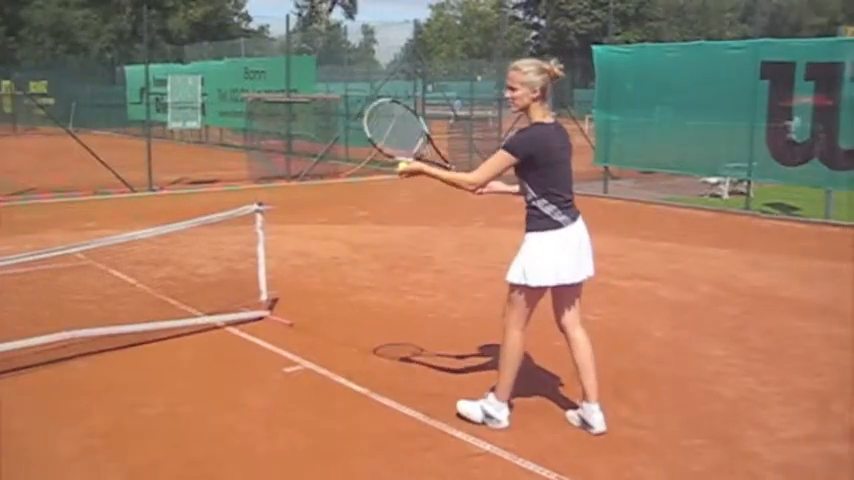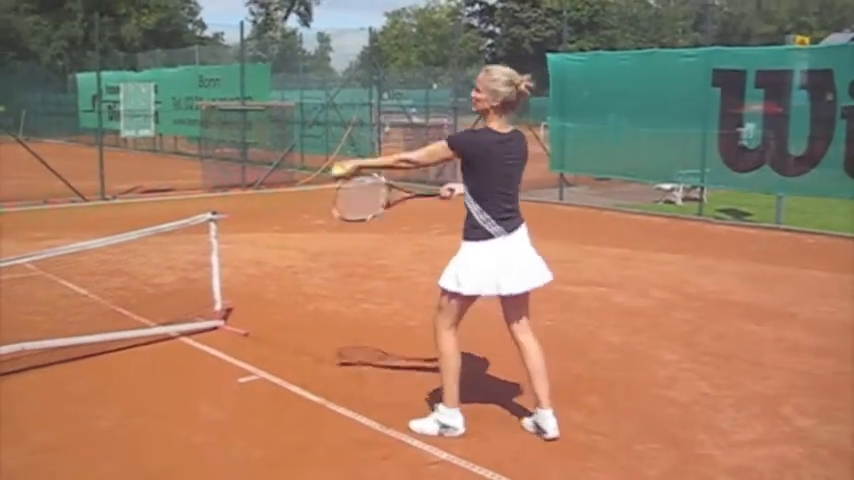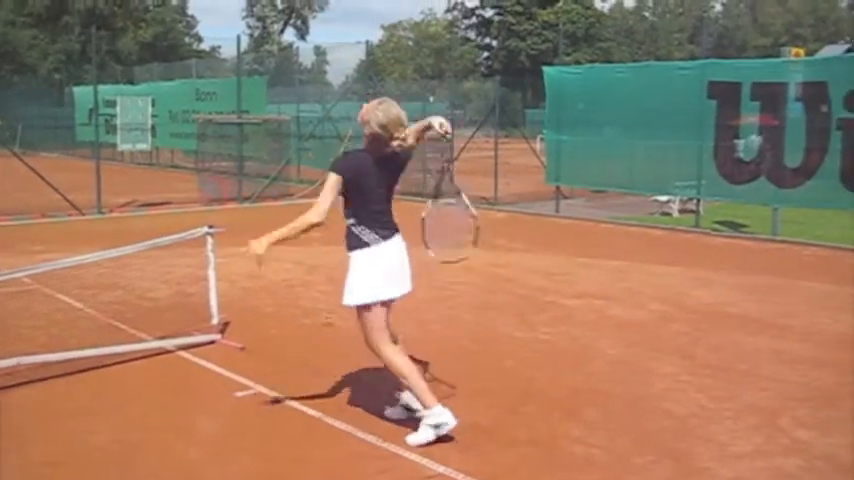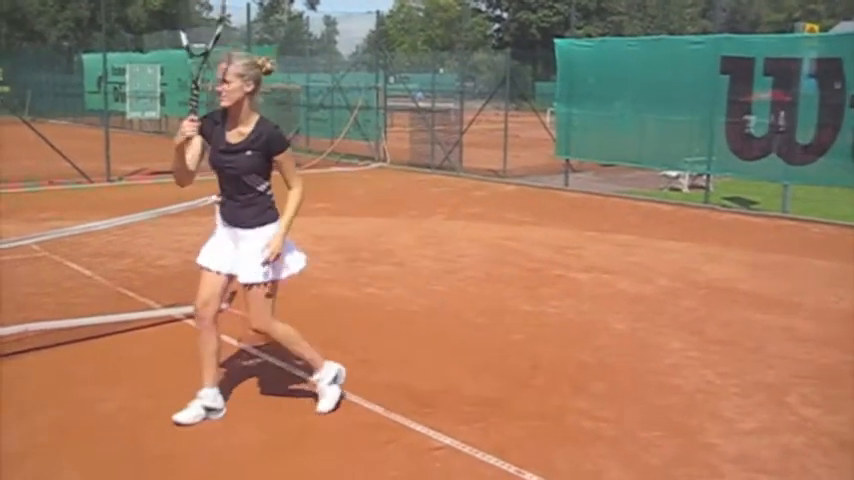
dt=1s
person 1, frame 1
left shoulder: (529, 138)
right shoulder: (557, 132)
left elbow: (471, 181)
left wrist: (420, 168)
right wrist: (501, 186)
left hip: (547, 241)
right hip: (572, 234)
left knee: (514, 322)
right knee: (570, 322)
left ankle: (497, 407)
right ankle: (592, 410)
person 1, frame 2
left shoulder: (471, 140)
right shoulder: (519, 142)
left elbow: (411, 159)
left wrist: (359, 164)
right wrist: (464, 187)
left hip: (483, 249)
right hip: (515, 243)
left knee: (445, 326)
right knee: (521, 330)
left ankle: (449, 416)
right ankle: (545, 415)
person 1, frame 3
left shoulder: (349, 162)
right shoulder: (395, 156)
left elbow: (316, 216)
right elbow: (415, 132)
left wrist: (269, 240)
right wrist: (432, 121)
left hip: (369, 258)
right hip: (391, 249)
left knee: (380, 343)
right knee: (380, 331)
left ankle: (438, 412)
right ankle: (413, 396)
person 1, frame 4
left shoulder: (269, 135)
right shoulder: (209, 125)
left elbow: (295, 188)
right elbow: (182, 180)
left wrist: (280, 236)
right wrist: (180, 145)
left hip: (261, 233)
right hip: (228, 230)
left knee: (261, 322)
right knee: (204, 309)
left ankle: (327, 371)
right ankle: (209, 396)
